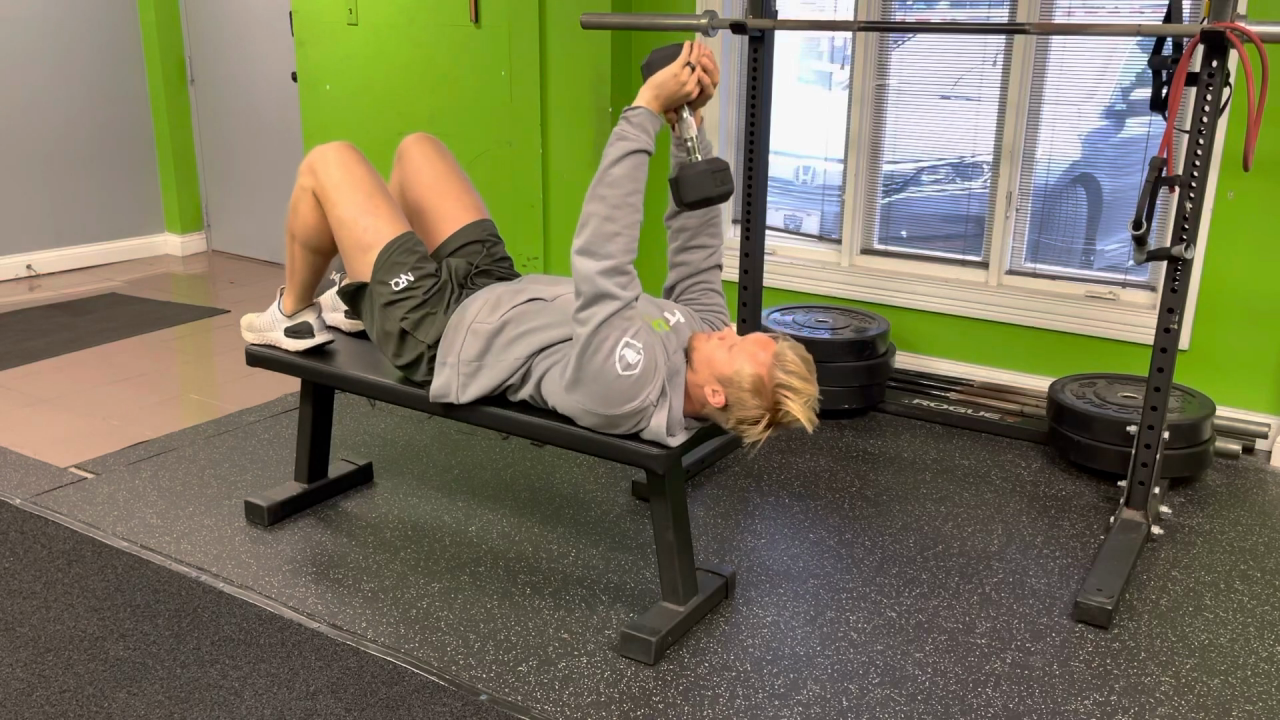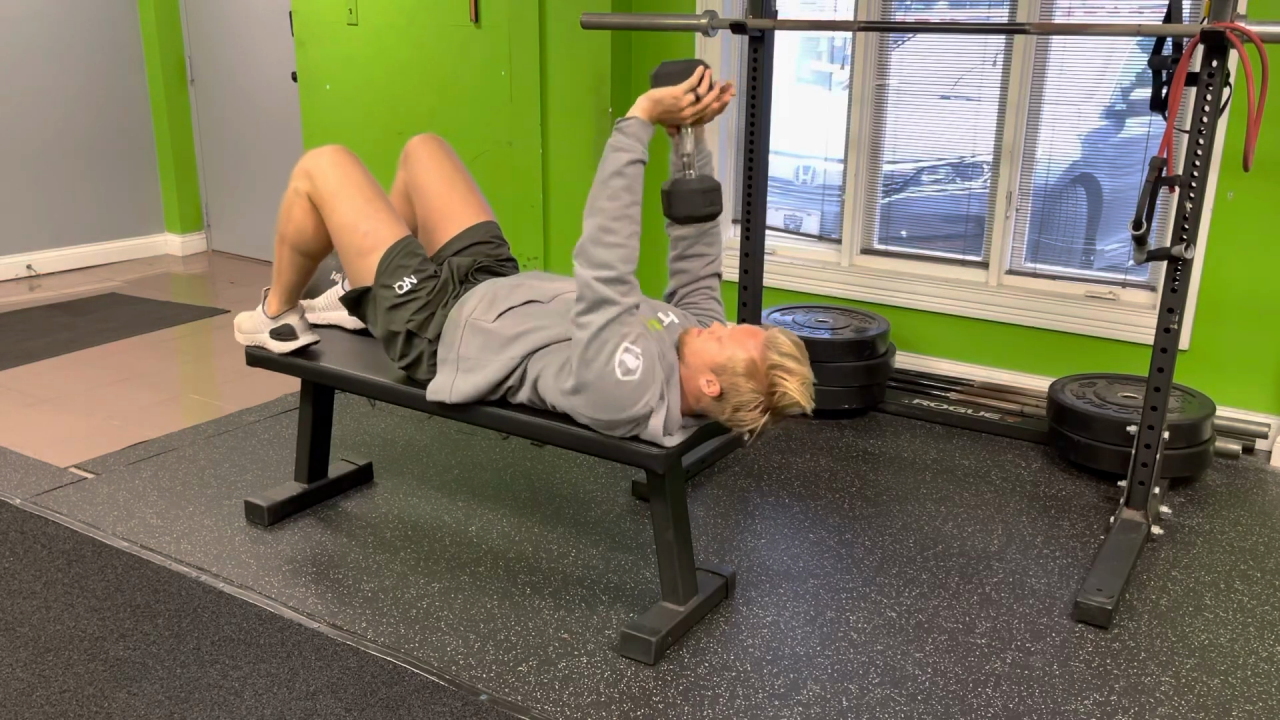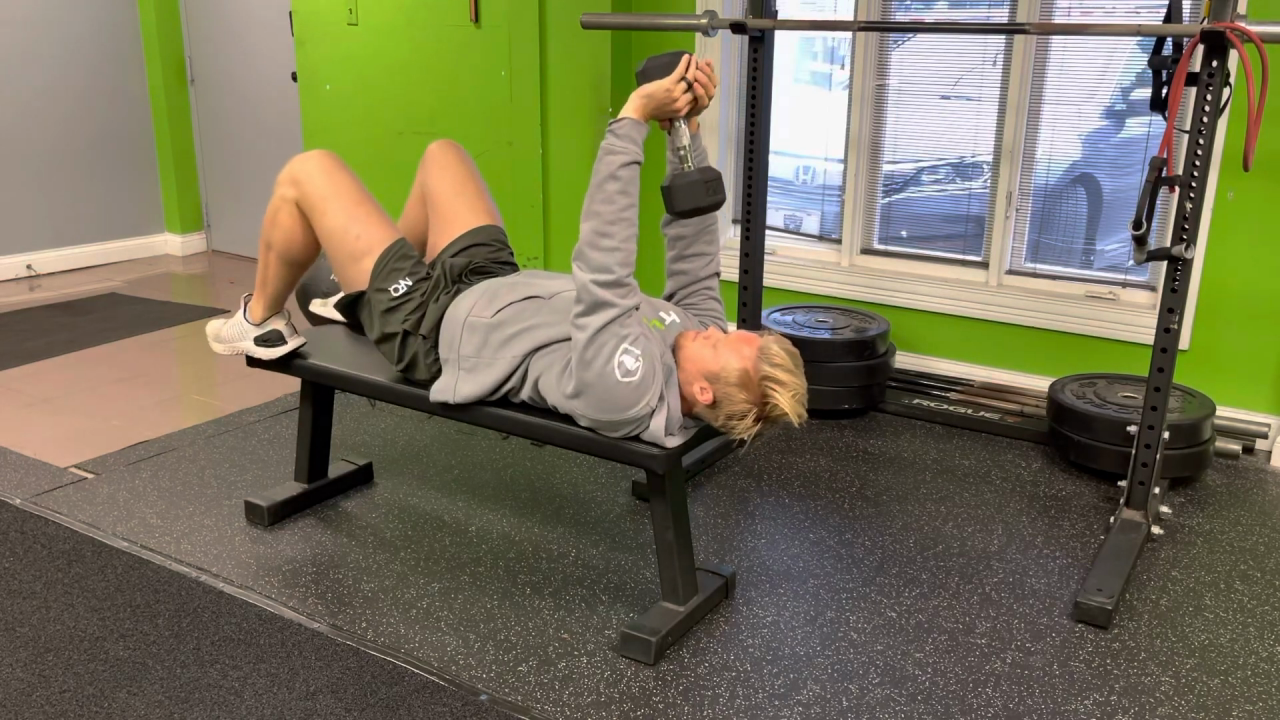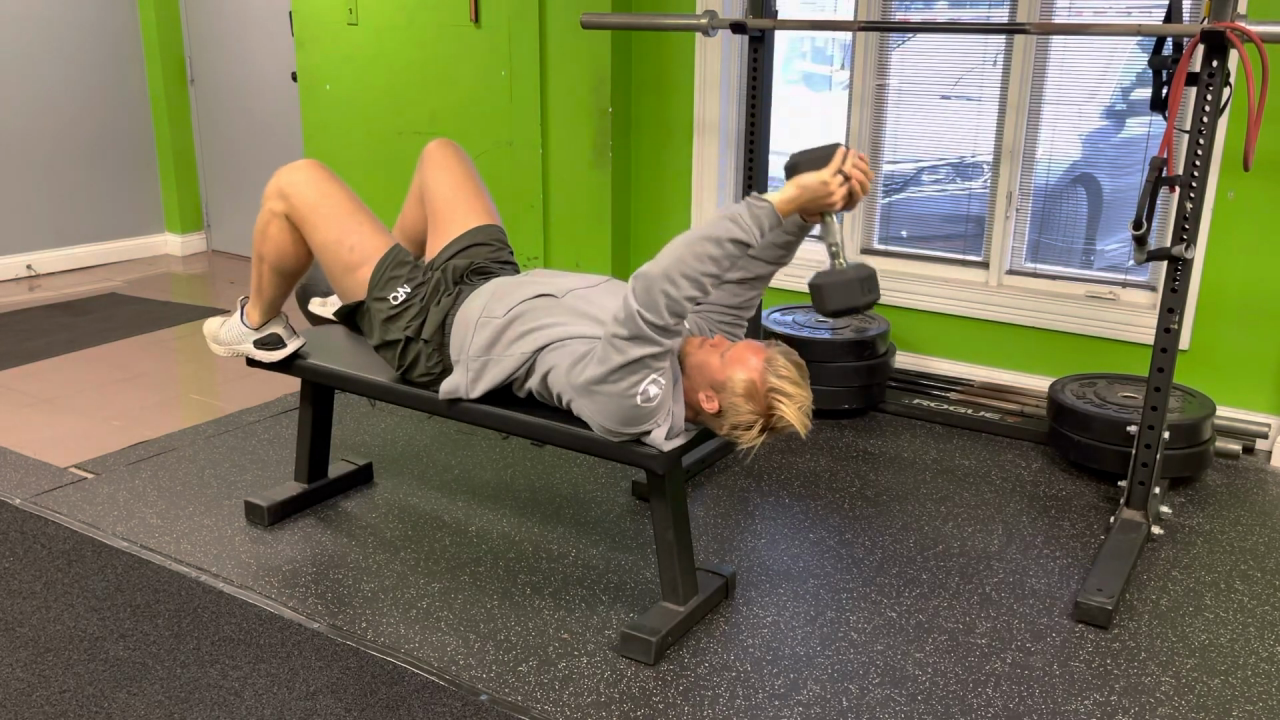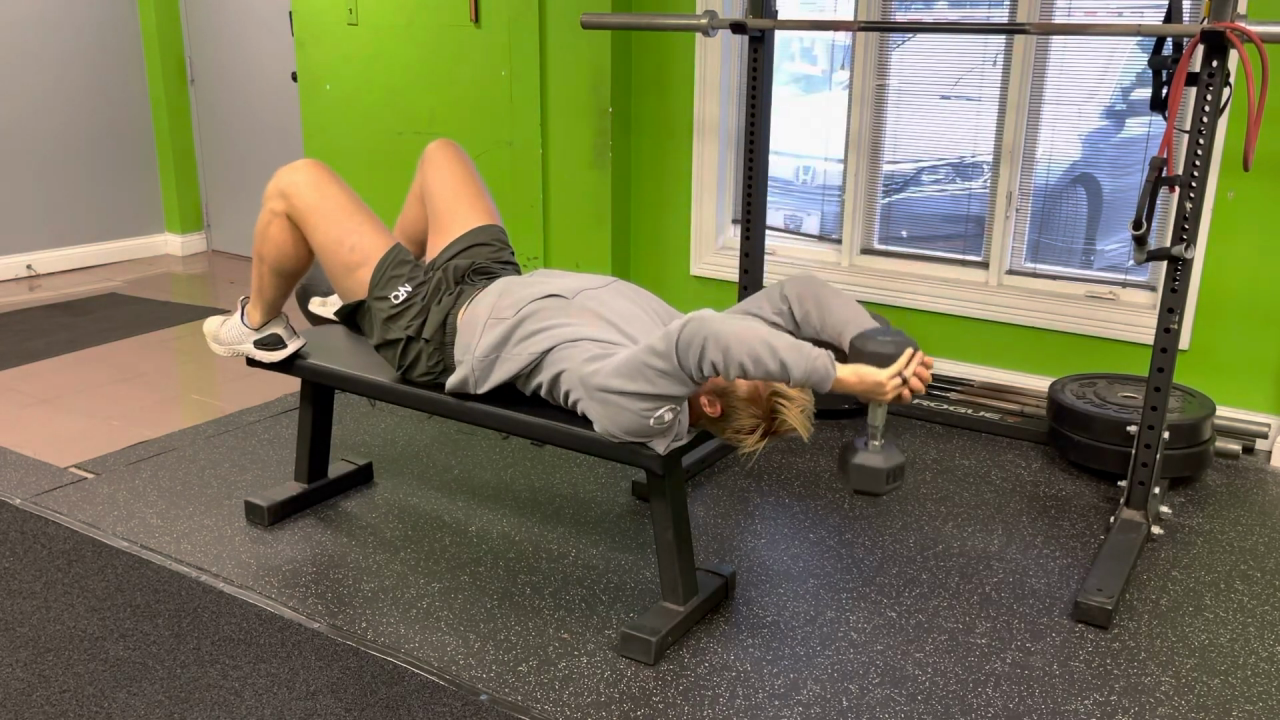
dt=1s
person 1, frame 1
left shoulder: (627, 390)
right shoulder: (703, 332)
left elbow: (600, 258)
right elbow: (697, 244)
left wrist: (647, 107)
right wrist: (689, 120)
left hip: (436, 330)
right hip: (492, 291)
left knee: (328, 161)
right knee: (417, 148)
left ankle: (293, 316)
right ankle: (359, 303)
person 1, frame 2
left shoulder: (627, 394)
right shoulder: (703, 340)
left elbow: (603, 271)
right elbow: (698, 255)
left wrist: (641, 118)
right wrist: (693, 135)
left hip: (434, 325)
right hip: (492, 285)
left knee: (321, 165)
right knee: (421, 148)
left ankle: (277, 315)
right ankle: (359, 300)
person 1, frame 3
left shoulder: (626, 391)
right shoulder: (703, 338)
left elbow: (602, 273)
right elbow: (695, 254)
left wrist: (635, 116)
right wrist: (688, 126)
left hip: (430, 328)
right hip: (491, 287)
left knee: (307, 171)
right knee: (441, 152)
left ankle: (260, 322)
right ankle: (363, 299)
person 1, frame 4
left shoulder: (639, 401)
right shoulder: (711, 348)
left elbow: (657, 293)
right elbow: (739, 274)
left wrist: (794, 199)
right wrist: (805, 208)
left hip: (431, 329)
right hip: (491, 286)
left knee: (293, 184)
right knee: (439, 151)
left ankle: (258, 327)
right ankle: (364, 299)
person 1, frame 5
left shoulder: (644, 409)
right shoulder: (703, 371)
left elbow: (697, 340)
right elbow: (798, 294)
left wrist: (851, 373)
left hip: (435, 329)
right hip: (495, 286)
left knee: (294, 183)
right knee: (438, 151)
left ankle: (258, 327)
right ankle: (362, 297)
